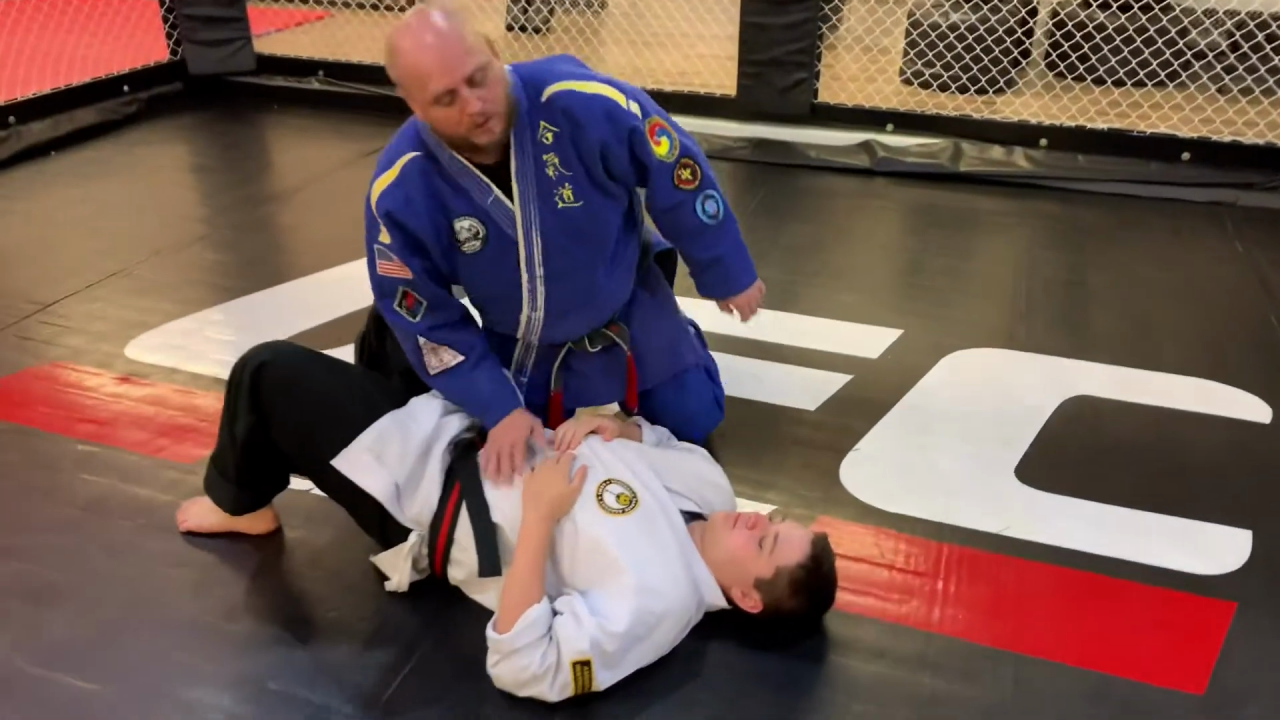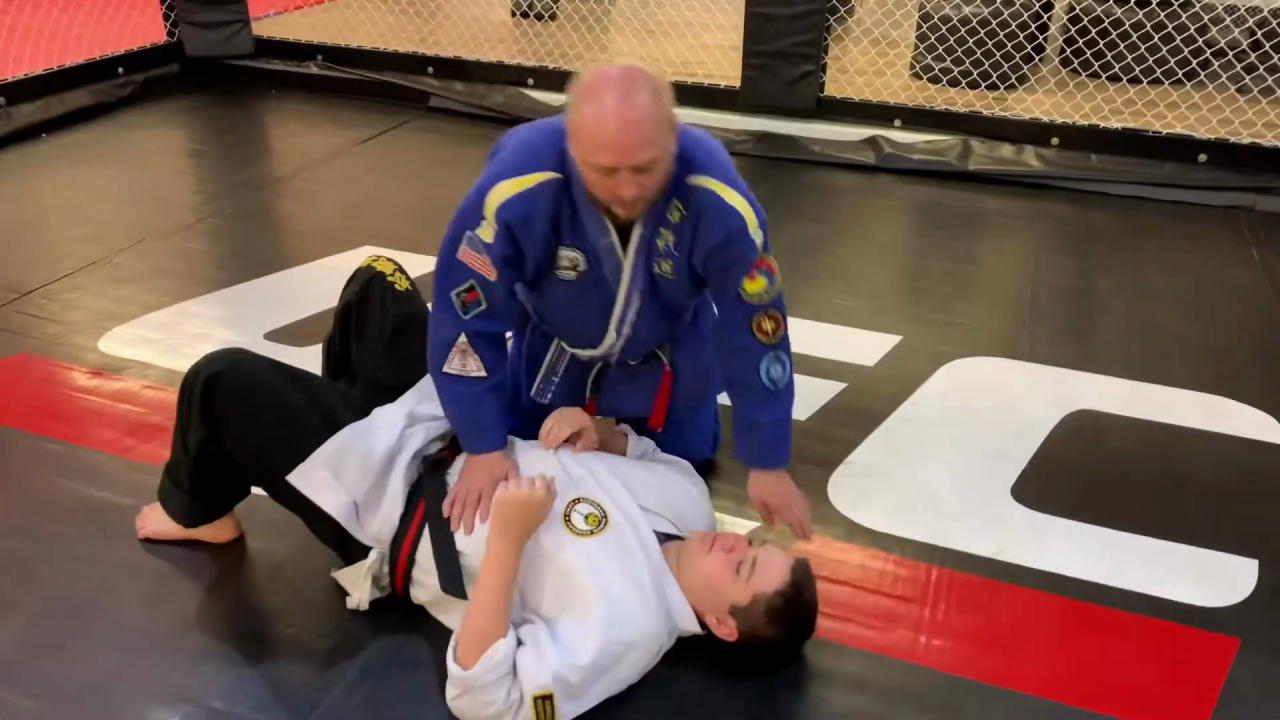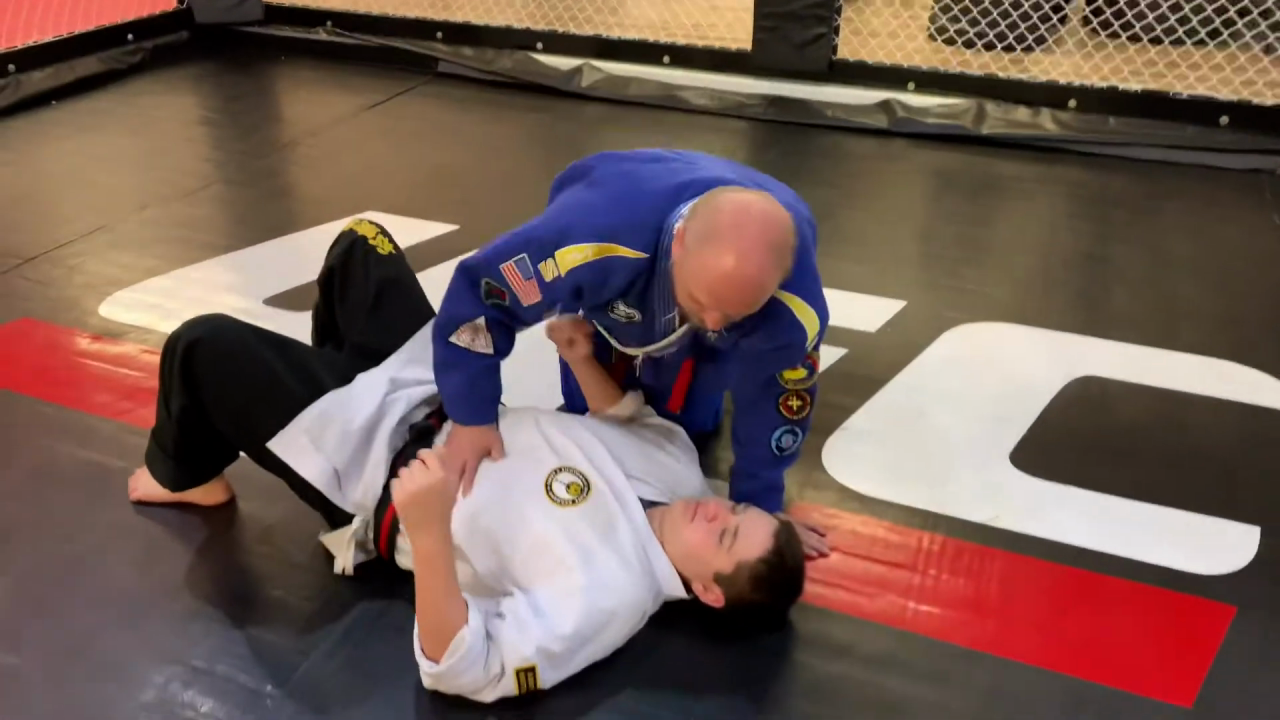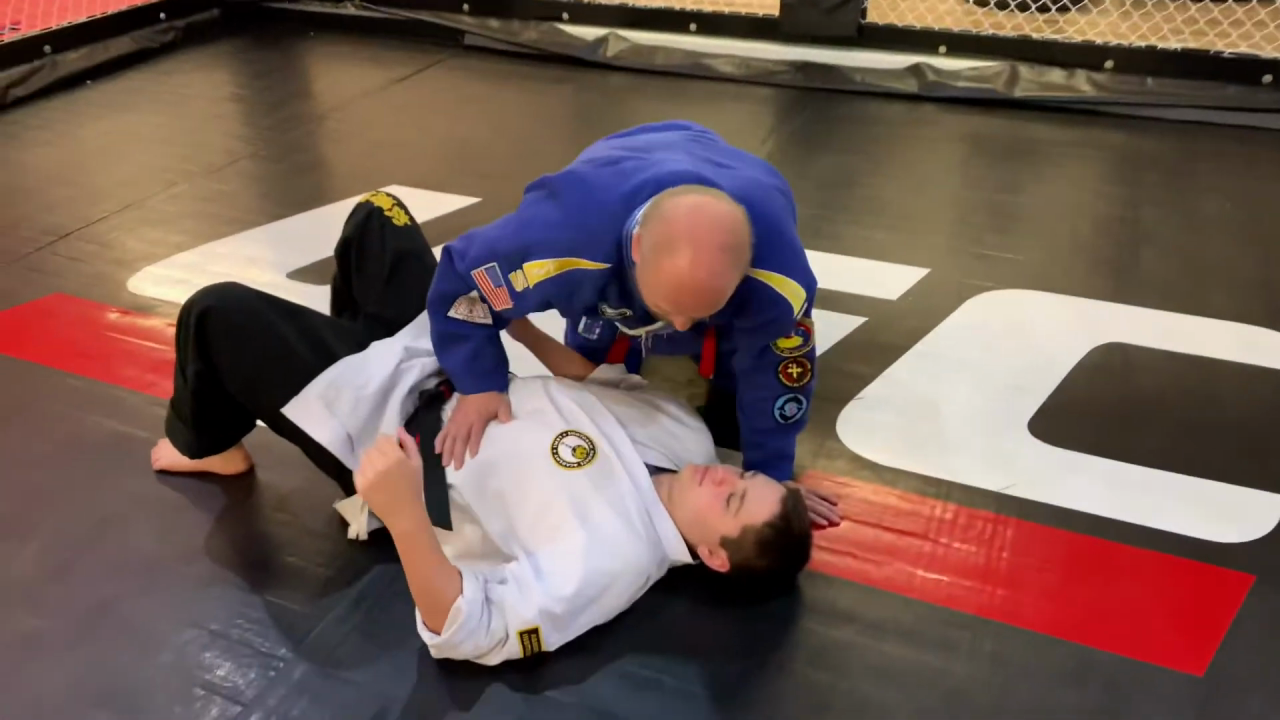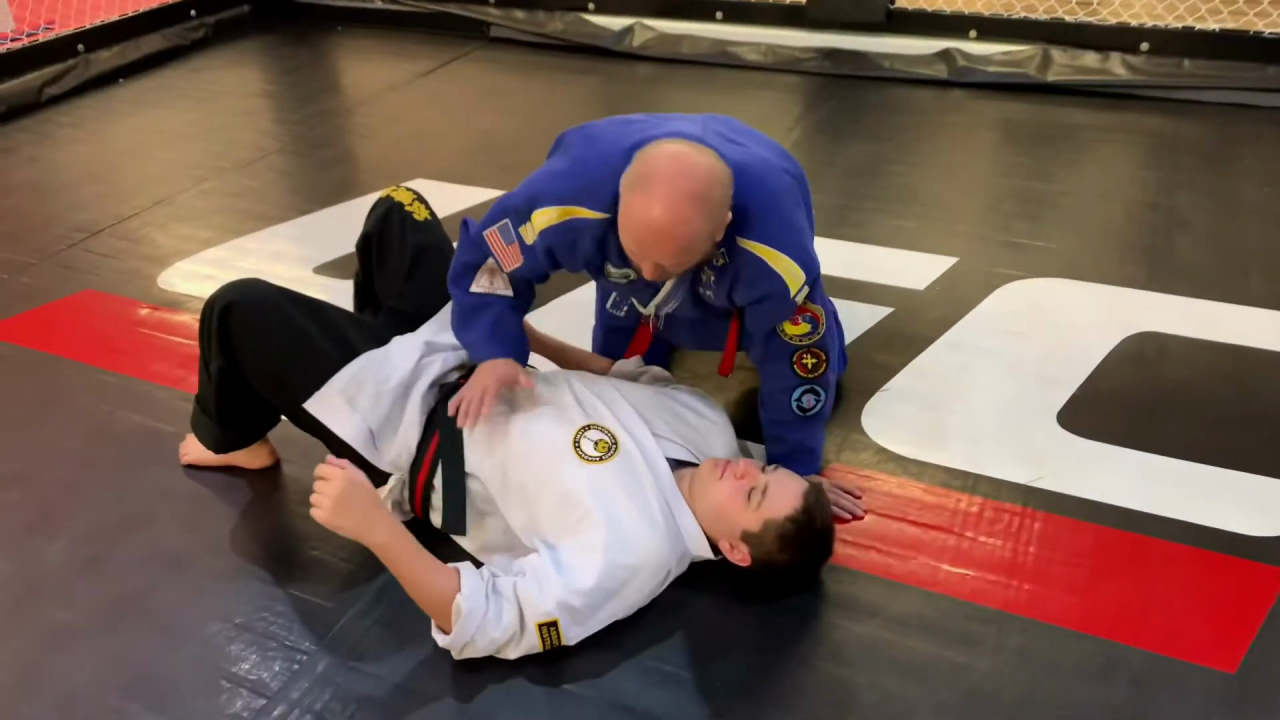
dt=0.4s
person 1, frame 1
left shoulder: (655, 600)
right shoulder: (707, 485)
left elbow: (521, 667)
right elbow: (655, 439)
left wrist: (539, 514)
right wrist: (613, 423)
left hip: (428, 498)
right hip: (484, 428)
left knee: (268, 372)
left ankle: (238, 505)
right ankle: (372, 399)
person 1, frame 2
left shoulder: (626, 627)
right shoulder: (686, 500)
right elbow: (633, 452)
left wrist: (507, 535)
right wrist: (597, 424)
left hip: (393, 514)
right hip: (452, 442)
left knee: (222, 381)
right knee: (377, 281)
left ankle: (196, 513)
right ankle: (344, 415)
person 1, frame 3
left shoulder: (608, 595)
right shoulder: (677, 465)
left elbow: (458, 668)
right elbow: (623, 421)
left wrist: (429, 530)
right wrist: (582, 356)
left hip: (380, 472)
right hip: (441, 403)
left knee: (203, 346)
right knee: (361, 242)
left ankle: (185, 477)
right ankle: (332, 375)
person 1, frame 4
left shoulder: (612, 559)
right shoulder: (686, 437)
left elbow: (462, 631)
right elbow: (611, 386)
left wrist: (401, 510)
right wrist: (526, 331)
left hip: (389, 433)
right hip: (453, 373)
left knee: (216, 314)
right knee: (377, 214)
left ankle: (207, 446)
right ankle: (351, 346)
person 1, frame 5
left shoulder: (634, 552)
right shoulder: (710, 428)
left elbow: (480, 625)
right elbow: (634, 380)
left wrist: (375, 525)
right wrist: (536, 340)
left hip: (419, 440)
right hip: (476, 371)
left knee: (239, 310)
right knee: (396, 209)
left ankle: (230, 440)
right ankle: (380, 349)
person 2, frame 1
left shoulder: (583, 105)
right shoulder: (400, 190)
left elbow: (679, 180)
right elbow: (423, 319)
left wrist: (728, 274)
right wrist: (499, 411)
left hip: (628, 314)
right hip: (522, 350)
left knee: (693, 422)
right knee: (527, 464)
left ankle: (674, 337)
person 2, frame 2
left shoulder: (716, 201)
right shoulder: (513, 193)
left elbow: (751, 326)
right elbow: (465, 316)
left wrist: (766, 461)
right wrist: (484, 448)
left hip: (665, 350)
right hip: (554, 349)
left knee: (688, 463)
person 2, frame 3
left shoulder: (793, 303)
right shoulder: (596, 230)
left elbow: (773, 406)
right elbow: (477, 289)
left wrist: (758, 511)
right wrist: (472, 416)
right hip: (605, 306)
left knee: (688, 431)
person 2, frame 4
left shoulder: (775, 273)
right shoulder: (563, 236)
left elbow: (778, 374)
right elbow: (463, 281)
left wrist: (769, 478)
right wrist: (480, 385)
person 2, frame 5
left shoulder: (775, 248)
right shoulder: (573, 191)
left elbow: (798, 362)
right elbow: (488, 255)
left wrist: (796, 472)
right wrist: (494, 354)
left hip: (753, 267)
left knee: (809, 376)
